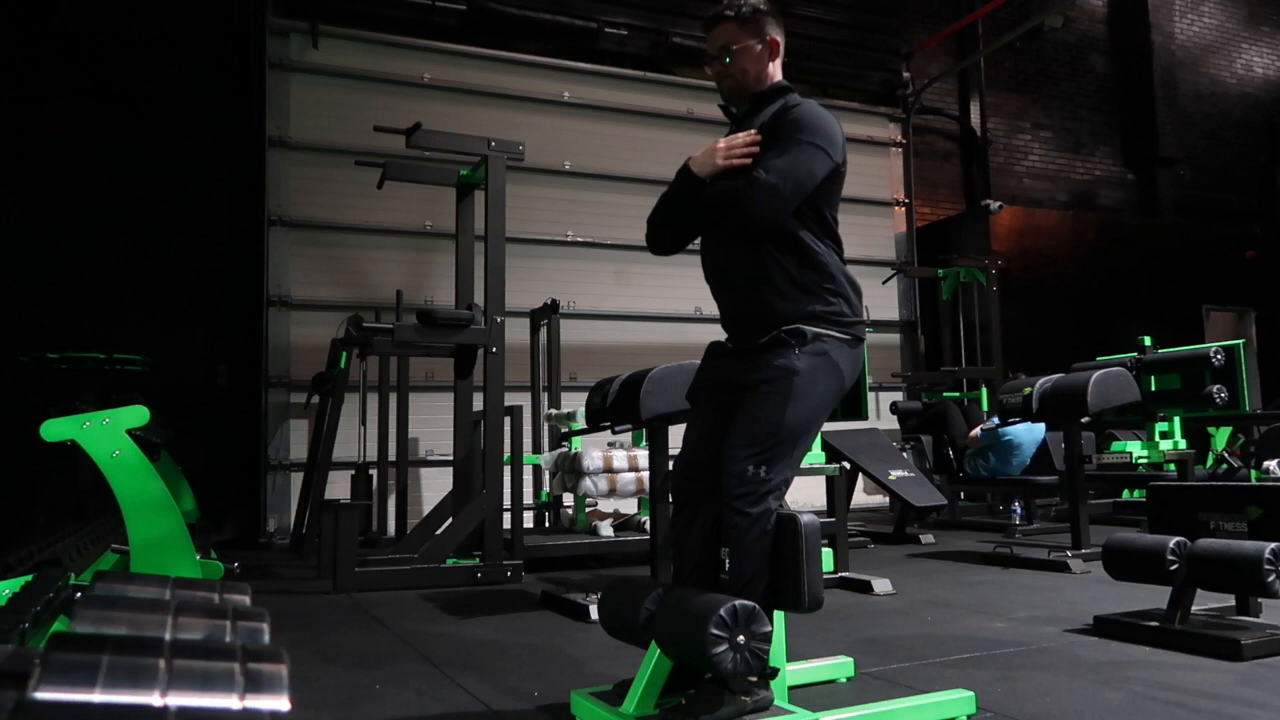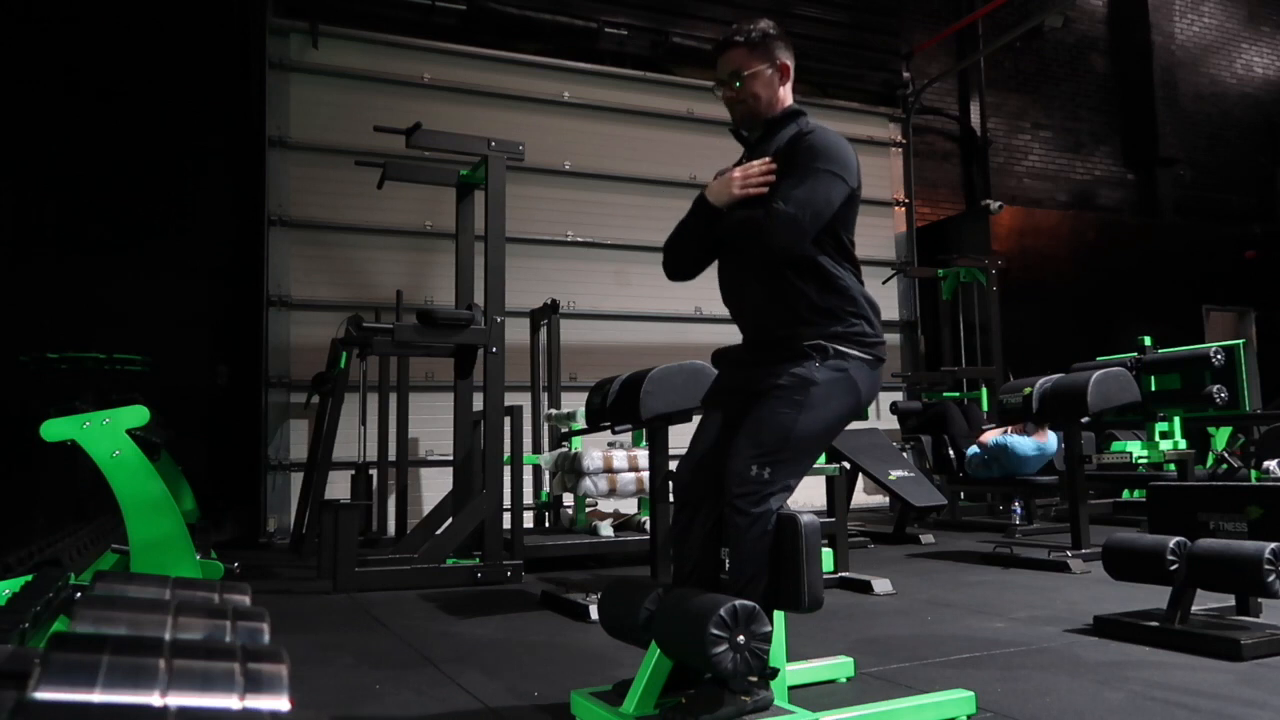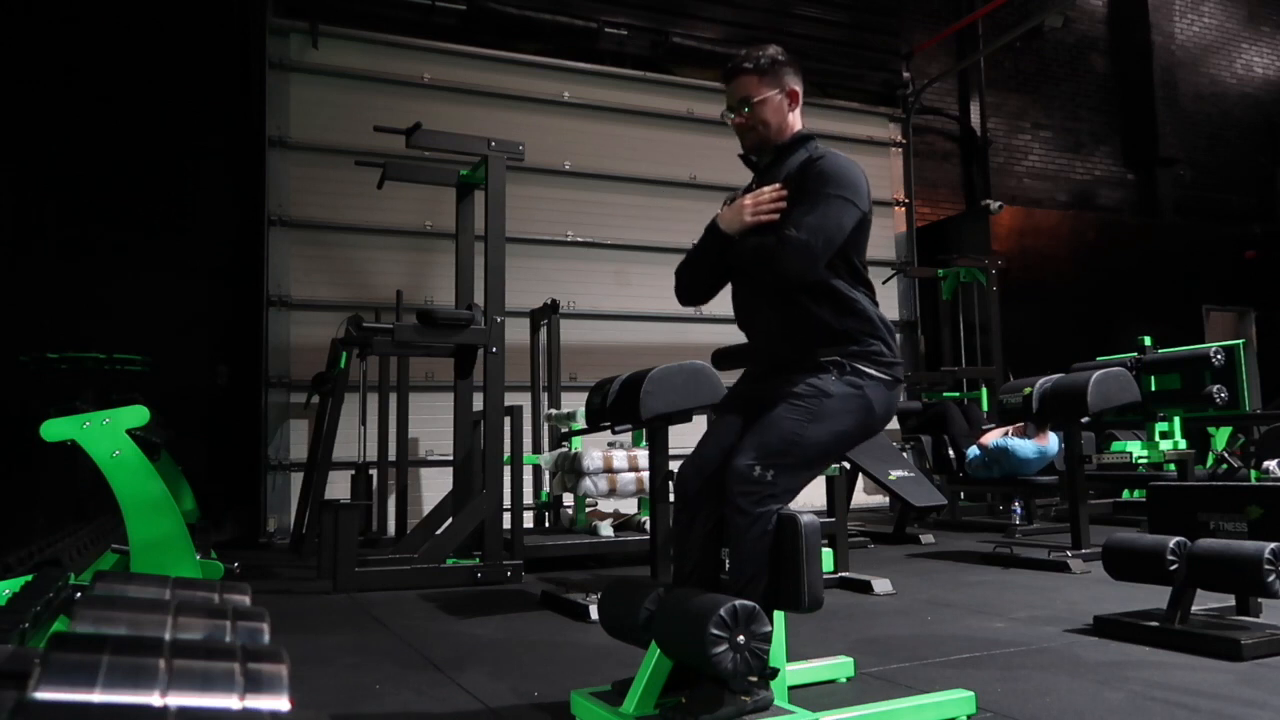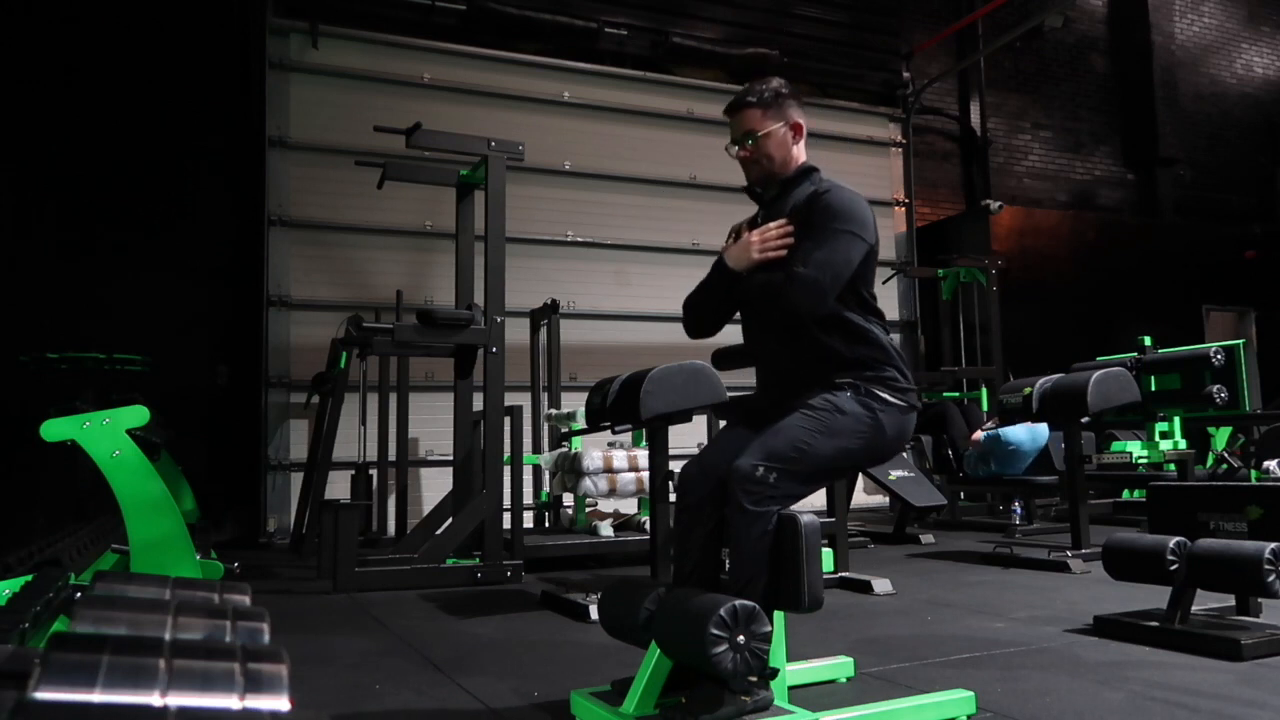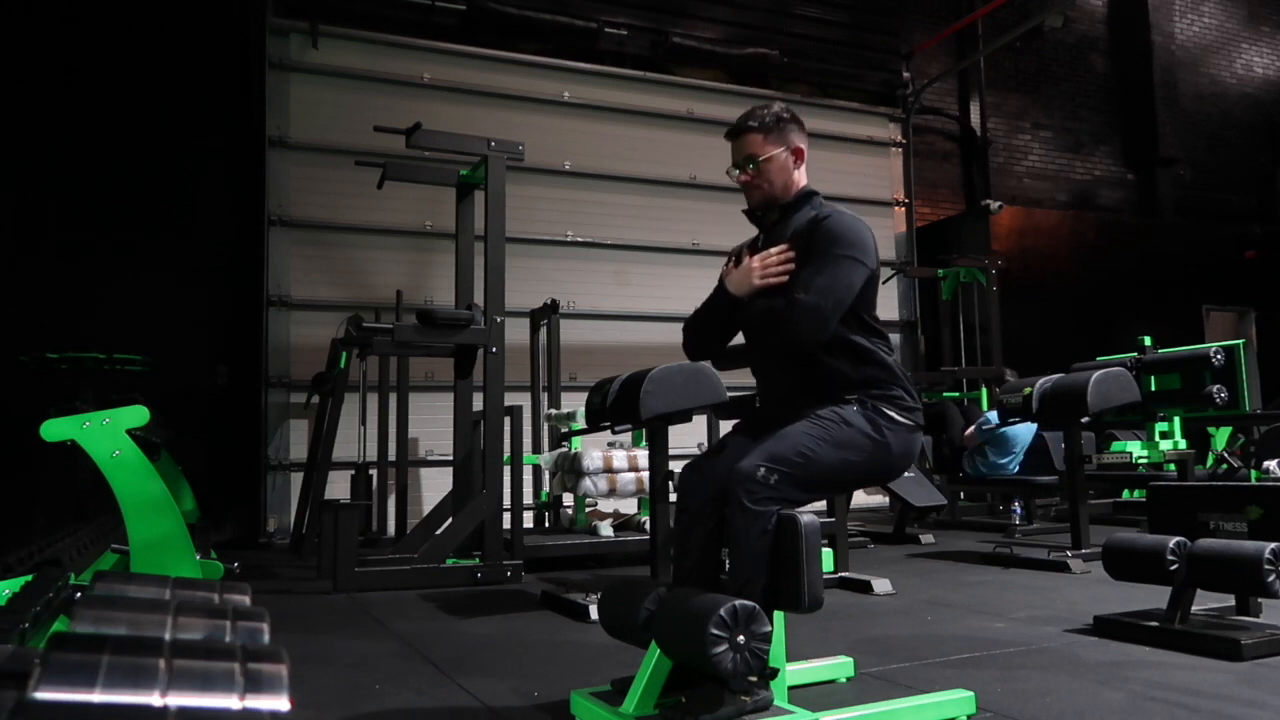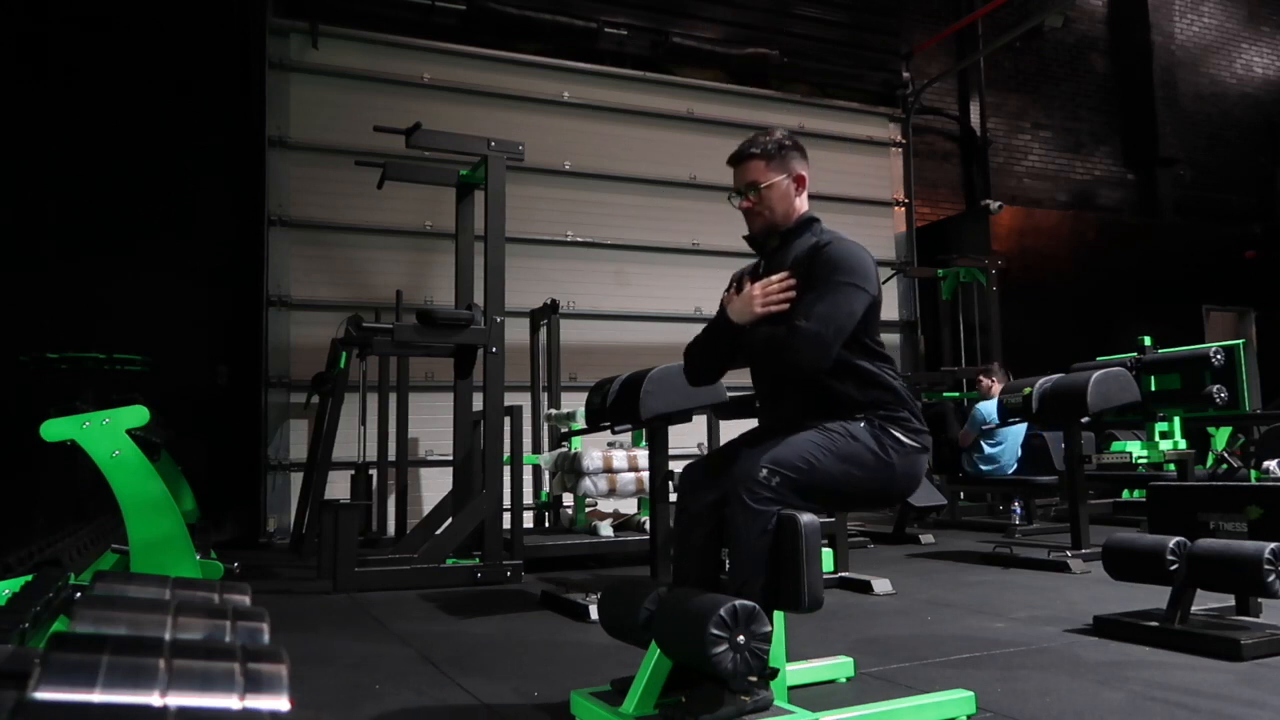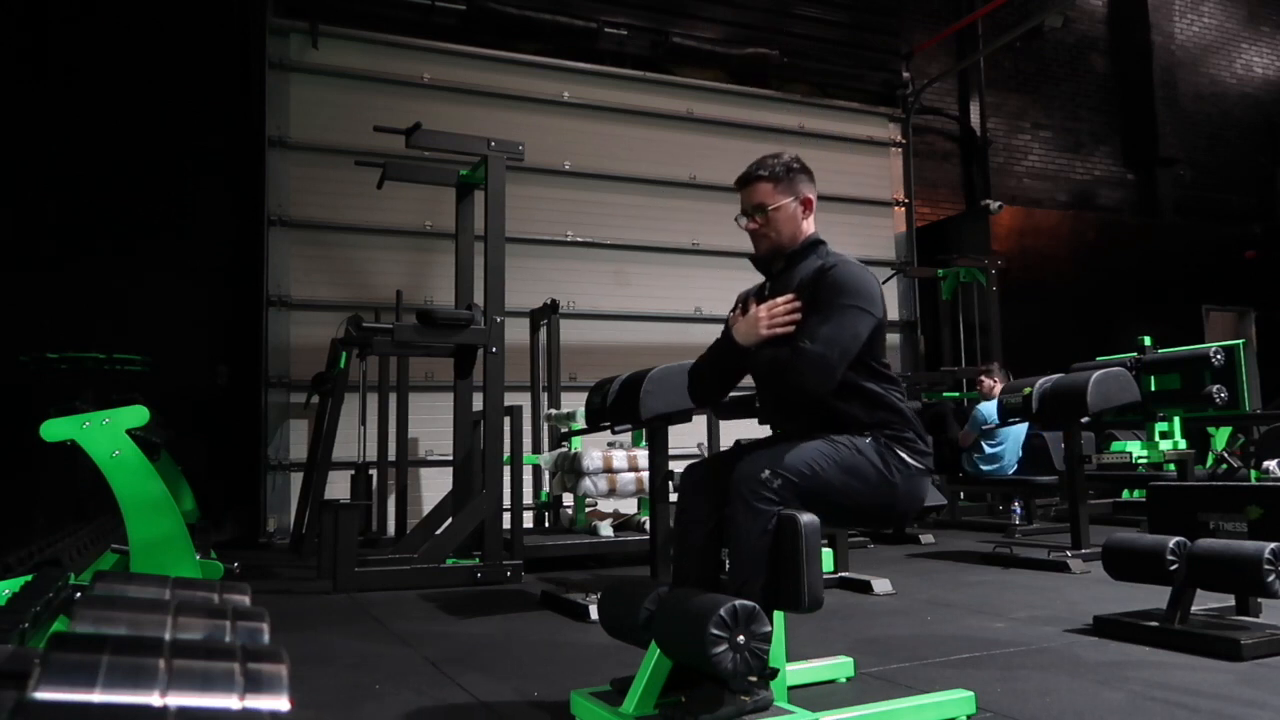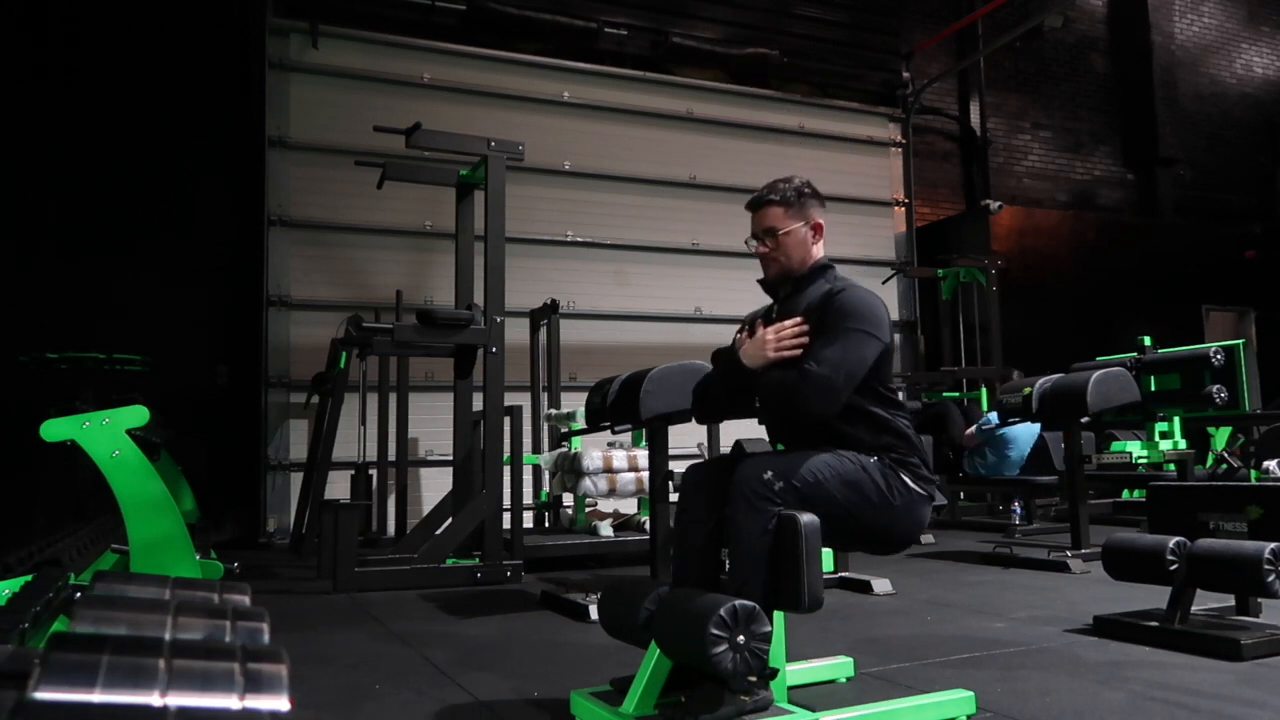
dt=0.3s
person 1, frame 1
left shoulder: (806, 124)
right shoulder: (725, 140)
left elbow: (761, 201)
right elbow: (662, 235)
left wrist: (708, 186)
right wrist: (696, 173)
left hip: (810, 338)
right hip: (746, 340)
left knee: (748, 484)
right knee: (695, 481)
person 1, frame 2
left shoulder: (820, 149)
right shoulder: (740, 167)
left elbow: (781, 230)
right elbow: (678, 262)
left wrist: (723, 215)
right wrist: (714, 203)
left hip: (831, 353)
right hip: (764, 354)
left knee: (750, 482)
right knee: (697, 480)
person 1, frame 3
left shoulder: (831, 174)
right shoulder: (749, 192)
left elbow: (794, 260)
right elbow: (690, 287)
left wrist: (737, 241)
right wrist: (725, 231)
left hip: (850, 372)
right hip: (778, 371)
left knee: (751, 478)
right knee: (698, 480)
person 1, frame 4
left shoulder: (837, 207)
right shoulder: (752, 227)
left elbow: (803, 294)
right elbow: (698, 321)
left wrist: (745, 276)
right wrist: (732, 266)
left hip: (864, 395)
right hip: (789, 393)
left knee: (755, 478)
right knee: (700, 482)
person 1, frame 5
left shoulder: (838, 231)
right shoulder: (753, 249)
left elbow: (803, 322)
right elbow: (698, 343)
left wrist: (745, 301)
right wrist: (731, 292)
left hip: (873, 415)
right hip: (797, 410)
left knee: (754, 477)
right knee: (700, 482)
person 1, frame 6
left shoulder: (838, 259)
right shoulder: (751, 277)
left elbow: (806, 349)
right elbow: (699, 367)
left wrist: (752, 330)
right wrist: (733, 319)
left hip: (881, 436)
right hip: (809, 429)
left knee: (759, 477)
right knee: (700, 483)
person 1, frame 7
left shoulder: (841, 277)
left elbow: (812, 370)
right elbow: (704, 385)
left wrist: (755, 343)
right wrist: (737, 341)
left hip: (886, 454)
left knee: (761, 478)
right knee: (702, 482)
person 1, frame 8
left shoulder: (851, 305)
right shoulder: (765, 321)
left elbow: (815, 396)
right elbow: (708, 401)
left wrist: (758, 368)
right wrist: (742, 363)
left hip: (891, 481)
left knee: (760, 480)
right knee: (702, 481)
